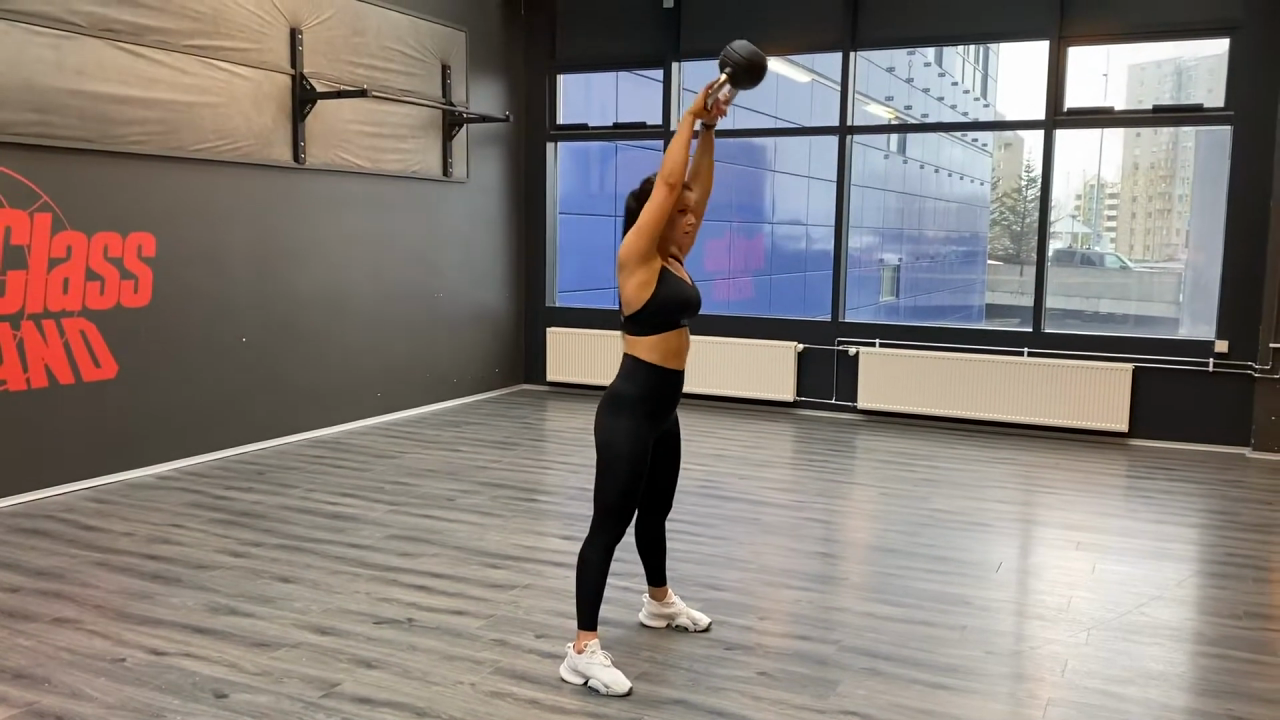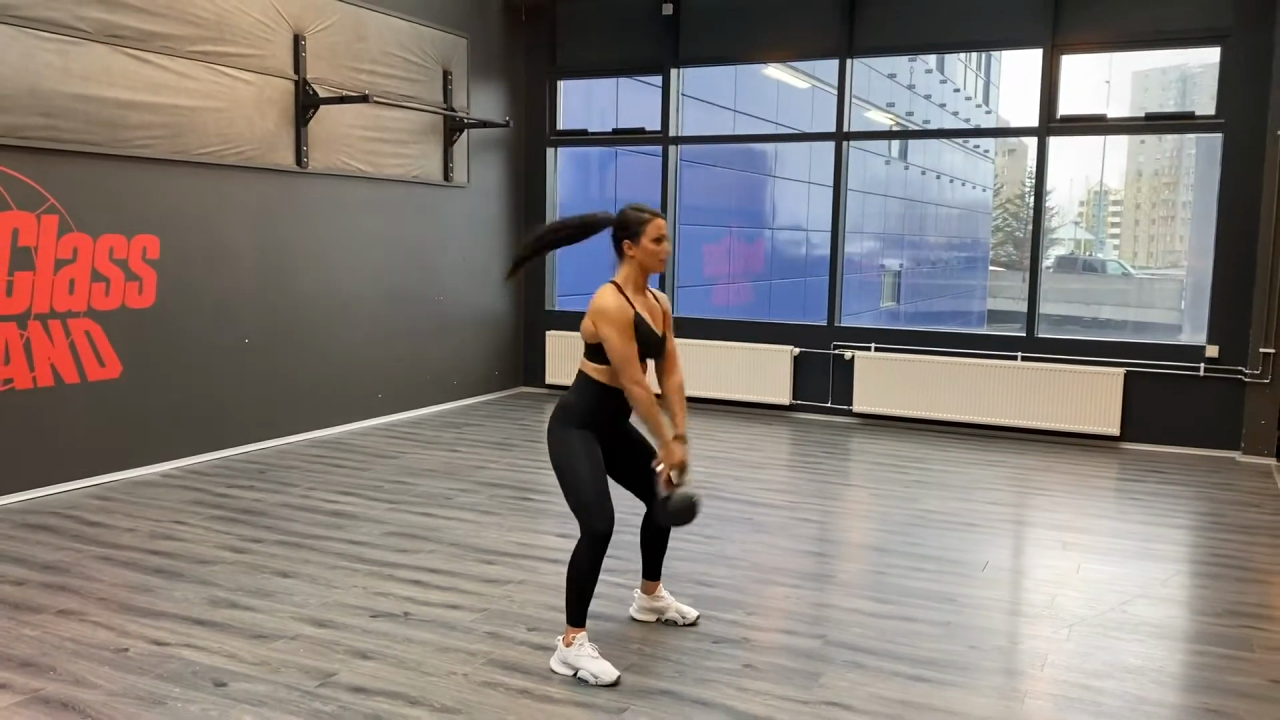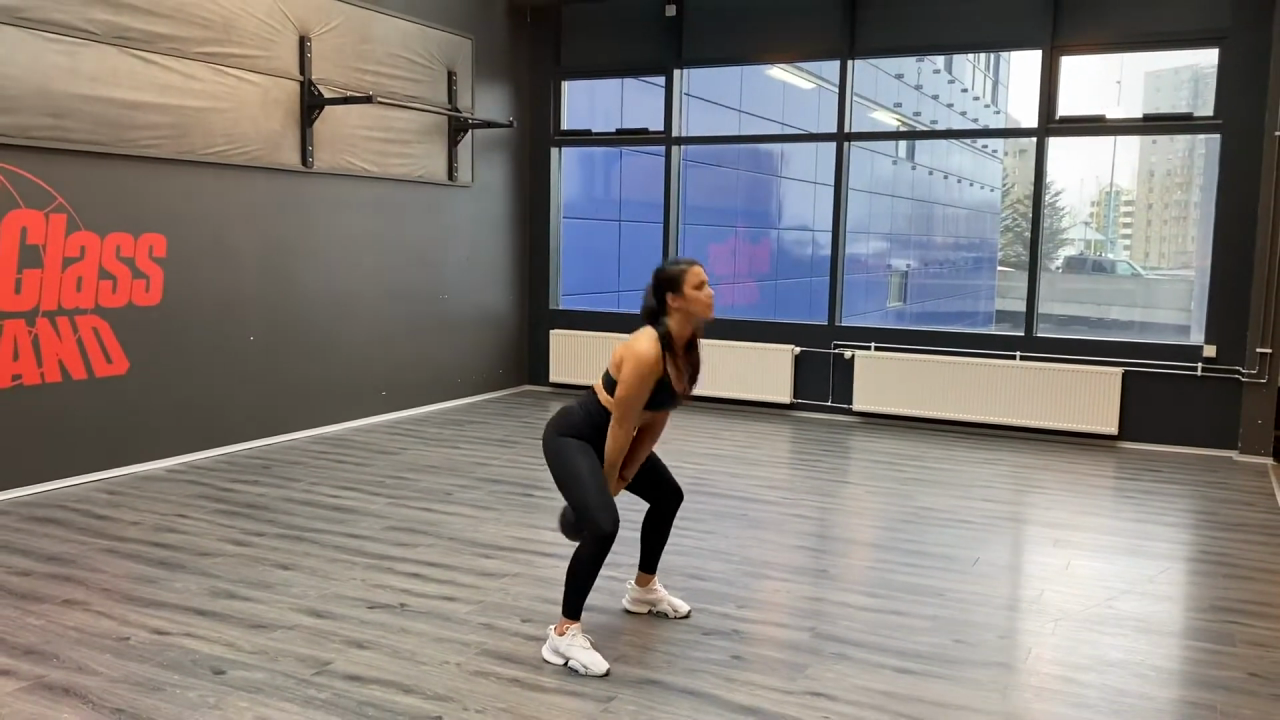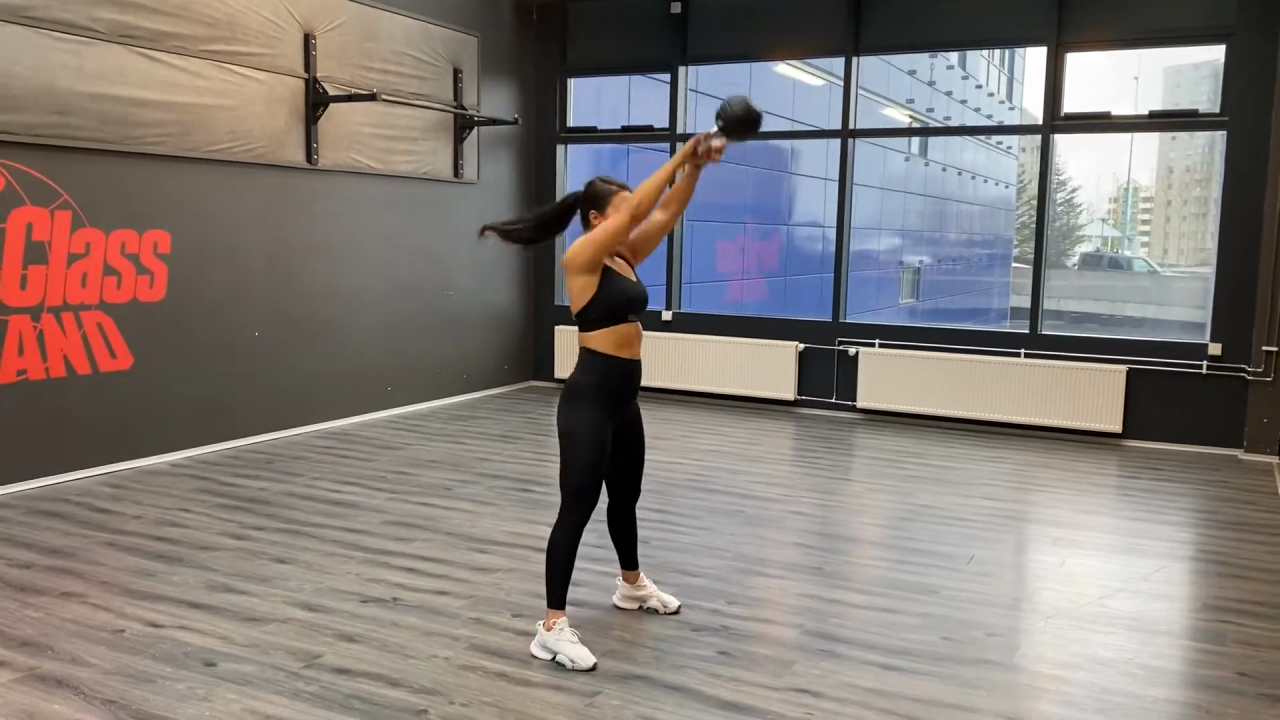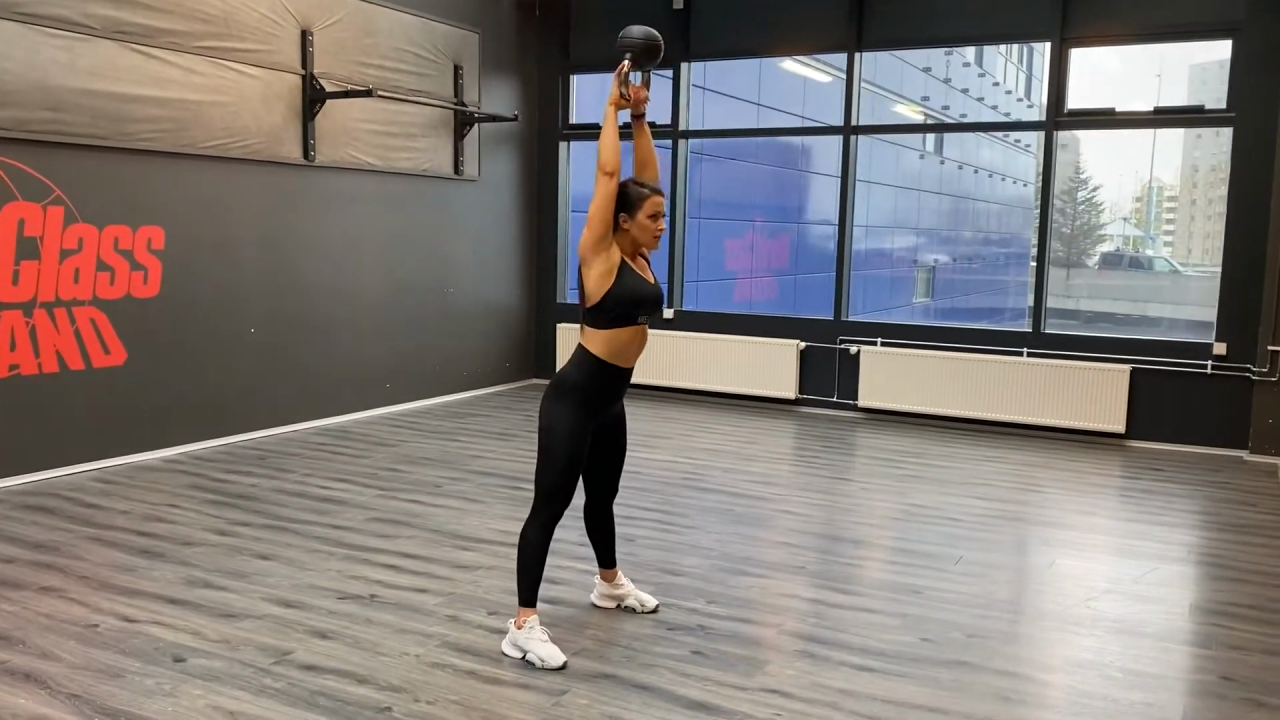
dt=0.5s
person 1, frame 1
left shoulder: (669, 259)
right shoulder: (635, 255)
left elbow: (695, 189)
right elbow: (666, 190)
left wrist: (708, 131)
right wrist: (689, 118)
left hip: (661, 408)
right hip: (629, 410)
left knee: (654, 512)
right knee: (610, 524)
left ankle: (659, 603)
right ankle: (582, 650)
person 1, frame 2
left shoulder: (658, 301)
right shoulder: (611, 302)
left elbow: (671, 372)
right elbow: (635, 384)
left wrist: (680, 436)
right wrist: (667, 446)
left hip: (614, 424)
right hip: (577, 426)
left knee: (662, 497)
right knee: (599, 524)
left ankle: (650, 596)
right ankle: (571, 644)
person 1, frame 3
left shoulder: (685, 347)
right shoulder: (647, 350)
left elbow: (655, 422)
right elbow: (624, 426)
left wrist: (622, 478)
right wrist: (606, 479)
left hip: (608, 435)
right hip: (572, 436)
left knee: (668, 496)
right knee: (600, 525)
left ankle: (643, 588)
right ankle: (563, 634)
person 1, frame 4
left shoulder: (623, 258)
right shoulder: (582, 258)
left elbow: (665, 215)
right elbow: (632, 213)
left wrist: (692, 166)
right wrist: (682, 158)
left hip: (624, 395)
right hip: (589, 399)
left knee: (625, 497)
right knee: (578, 508)
left ankle: (631, 585)
right ankle: (551, 627)
person 1, frame 5
left shoulder: (640, 259)
right shoulder: (598, 255)
left elbow: (647, 183)
right elbow: (608, 179)
left wrist: (640, 120)
right wrist: (611, 109)
left hip: (610, 399)
right hip: (574, 398)
left knee: (603, 497)
right knee: (550, 505)
left ankle: (609, 584)
right ankle: (523, 626)
